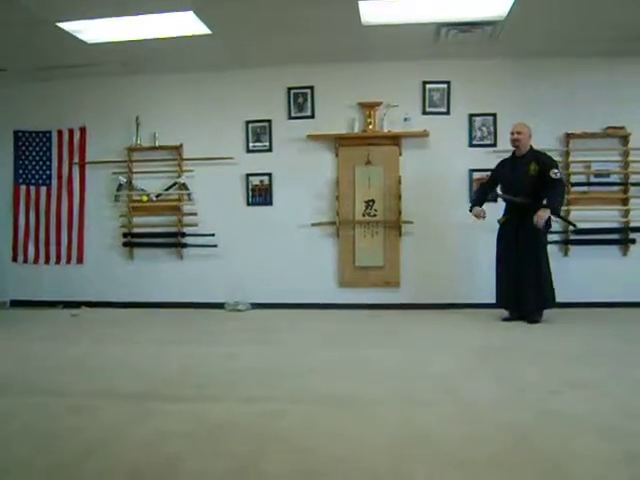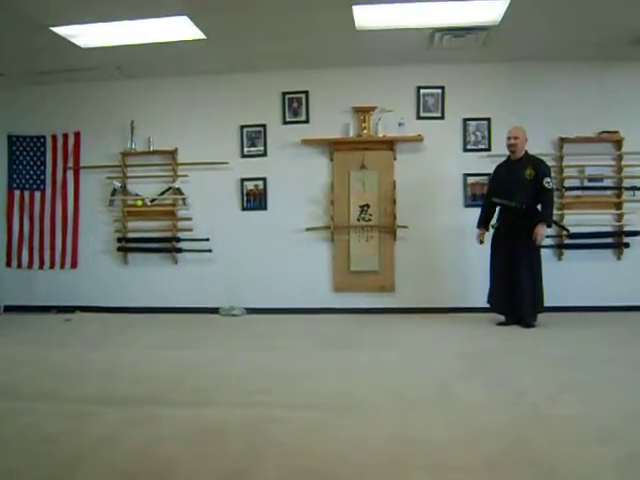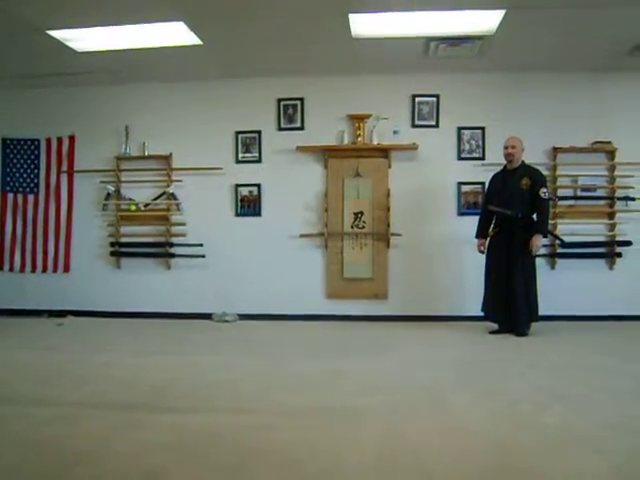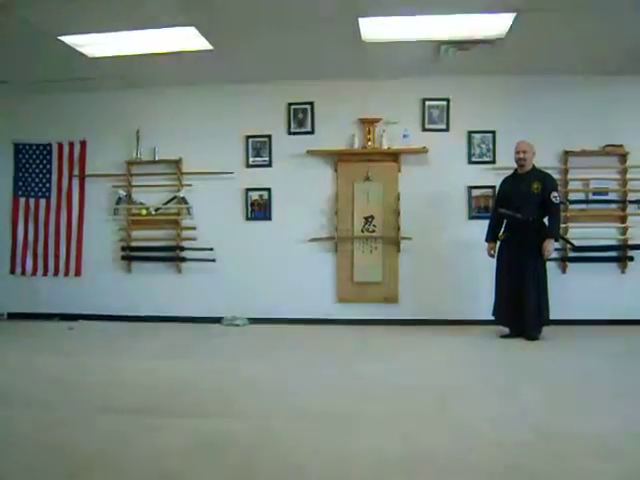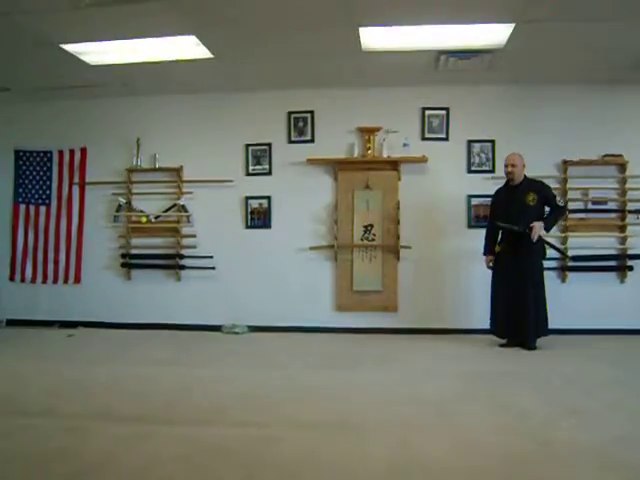
dt=1s
person 1, frame 1
left shoulder: (542, 160)
right shoulder: (504, 165)
left elbow: (557, 187)
right elbow: (487, 186)
left wrist: (548, 209)
right wrist: (476, 205)
left hip: (534, 220)
right hip: (510, 219)
left knee: (534, 264)
right knee: (508, 264)
left ankle: (534, 310)
right ankle: (516, 309)
person 1, frame 2
left shoulder: (538, 166)
right shoulder: (500, 169)
left elbow: (547, 196)
right elbow: (490, 199)
left wrist: (543, 223)
right wrist: (482, 225)
left hip: (528, 225)
right hip: (504, 225)
left knee: (527, 269)
right knee: (503, 269)
left ankle: (529, 315)
right ankle: (510, 314)
person 1, frame 3
left shoulder: (534, 176)
right shoulder: (497, 178)
left elbow: (543, 207)
right elbow: (487, 209)
left wrist: (539, 234)
right wrist: (482, 235)
left hip: (523, 234)
right hip: (500, 234)
left knee: (522, 279)
right knee: (498, 279)
left ankle: (522, 324)
right ankle: (504, 322)
person 1, frame 4
left shoulder: (545, 180)
right shoulder: (507, 182)
left elbow: (554, 211)
right elbow: (497, 212)
left wrist: (550, 238)
right wrist: (492, 239)
left hip: (533, 237)
right hip: (510, 237)
left knee: (533, 283)
right knee: (508, 283)
left ankle: (532, 328)
right ankle: (515, 326)
person 1, frame 5
left shoulder: (538, 188)
right shoulder: (500, 194)
left elbow: (559, 208)
right elbow: (492, 225)
left wrist: (544, 224)
right wrist: (489, 251)
left hip: (530, 248)
right hip: (506, 248)
left knee: (530, 291)
right knee: (503, 292)
left ankle: (529, 337)
right ankle: (512, 336)
